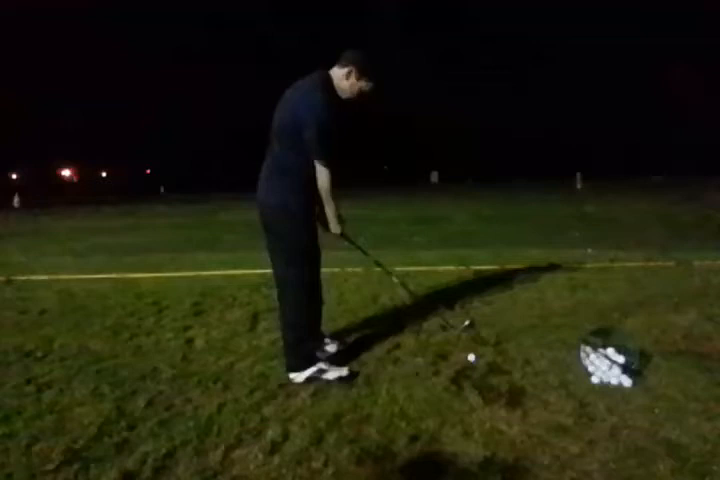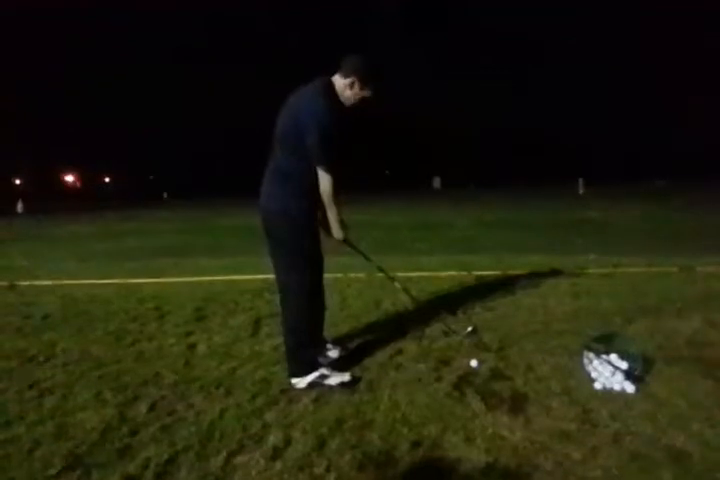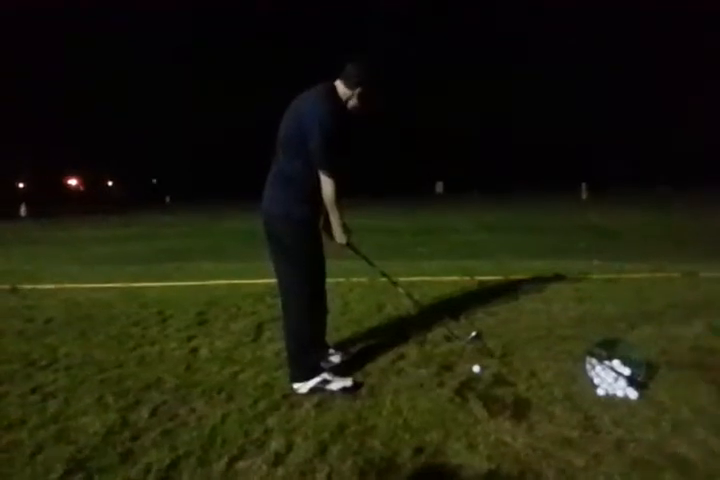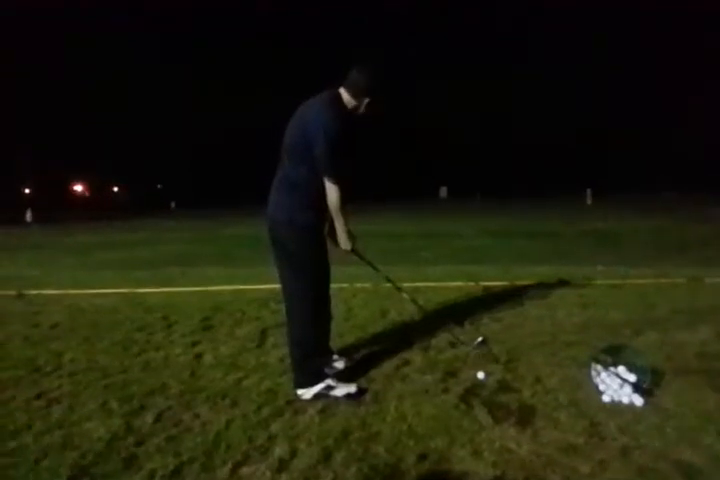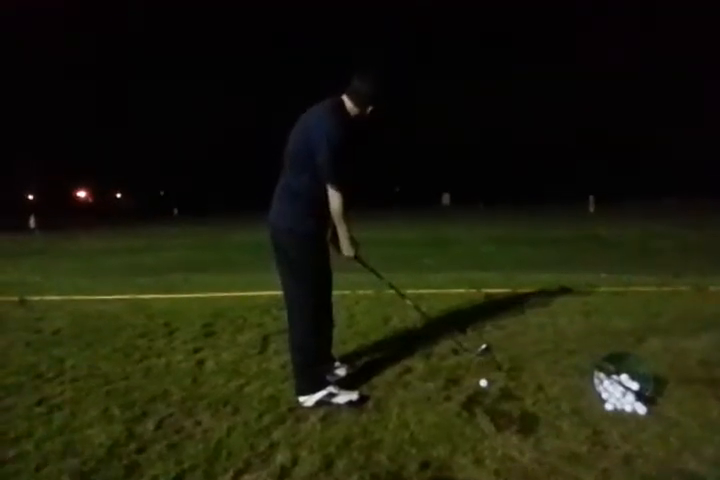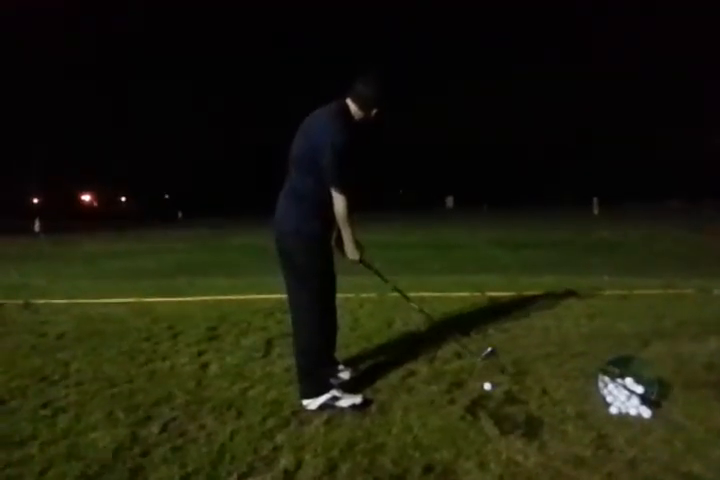
dt=0.3s
person 1, frame 1
left shoulder: (313, 91)
right shoulder: (316, 99)
right elbow: (320, 164)
left wrist: (321, 207)
right wrist: (331, 213)
left hip: (286, 194)
right hip: (285, 200)
left knee: (306, 273)
right knee: (296, 278)
left ankle: (311, 339)
right ankle: (303, 363)
person 1, frame 2
left shoulder: (317, 97)
right shoulder: (318, 105)
right elbow: (323, 170)
left wrist: (323, 212)
right wrist: (334, 219)
left hip: (288, 200)
right hip: (287, 206)
left knee: (308, 278)
right knee: (299, 284)
left ankle: (313, 344)
right ankle: (305, 368)
person 1, frame 3
left shoulder: (319, 101)
right shoulder: (323, 110)
right elbow: (326, 174)
left wrist: (326, 216)
right wrist: (337, 223)
left hip: (291, 205)
right hip: (289, 210)
left knee: (311, 283)
right knee: (300, 288)
left ankle: (315, 349)
right ankle: (307, 373)
person 1, frame 4
left shoulder: (325, 108)
right shoulder: (328, 117)
right elbow: (331, 181)
left wrist: (330, 222)
right wrist: (341, 229)
left hip: (296, 211)
right hip: (294, 216)
left knee: (316, 289)
right knee: (304, 294)
left ankle: (319, 354)
right ankle: (311, 379)
person 1, frame 5
left shoulder: (326, 115)
right shoulder: (330, 125)
right elbow: (333, 188)
left wrist: (332, 228)
right wrist: (345, 236)
left hip: (298, 217)
right hip: (296, 223)
left knee: (318, 296)
right knee: (306, 301)
left ankle: (321, 360)
right ankle: (312, 386)
person 1, frame 6
left shoulder: (331, 119)
right shoulder: (334, 129)
right elbow: (337, 191)
left wrist: (335, 230)
right wrist: (349, 239)
left hip: (303, 220)
right hip: (301, 226)
left knee: (322, 298)
right knee: (311, 304)
left ankle: (324, 364)
right ankle: (316, 390)
